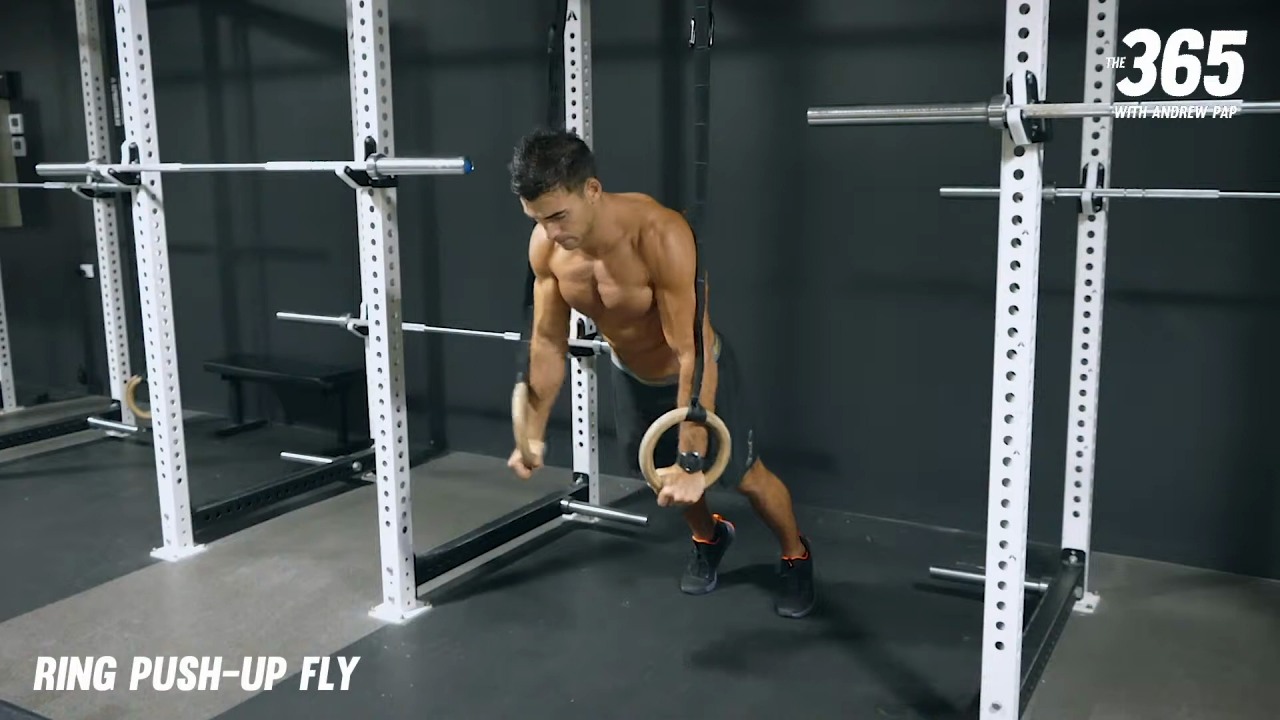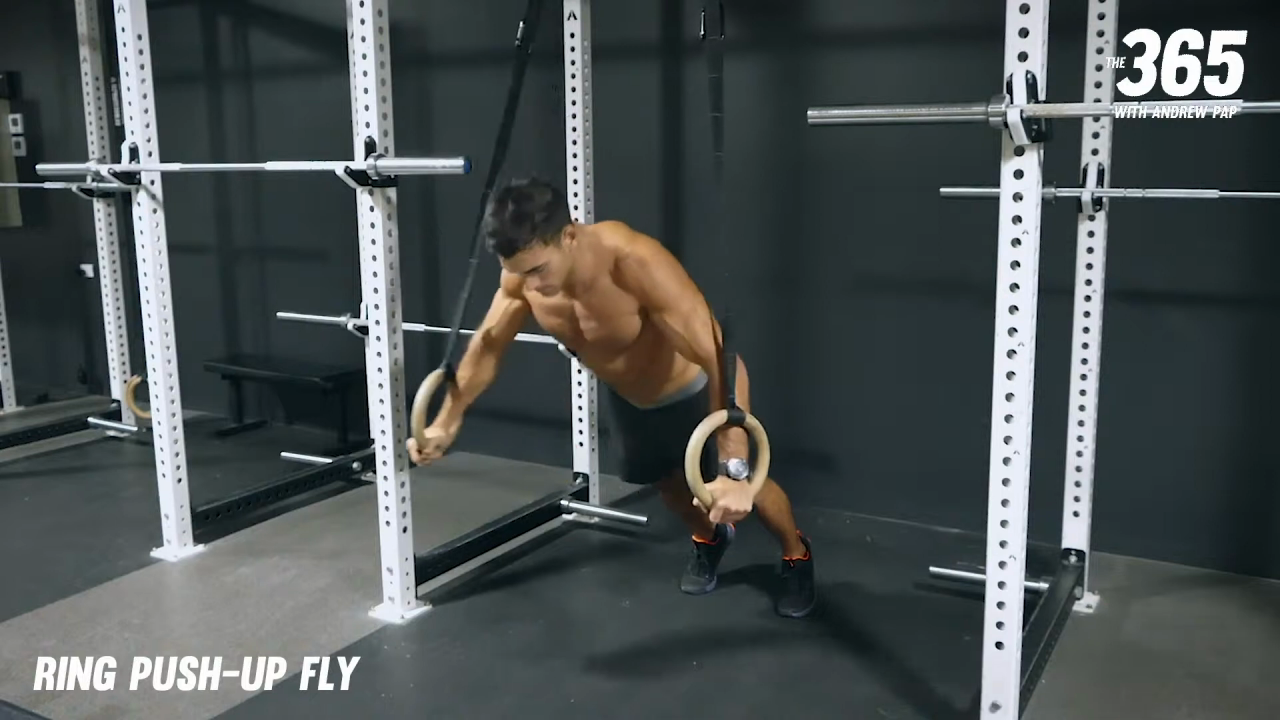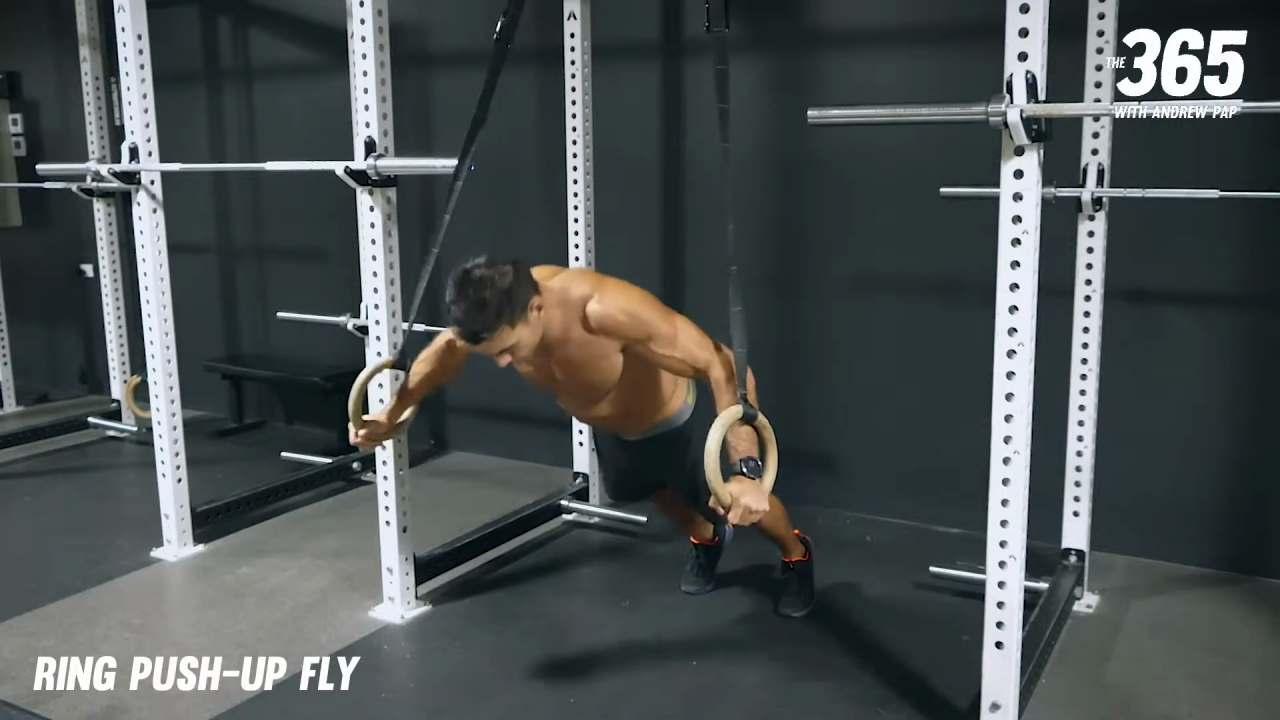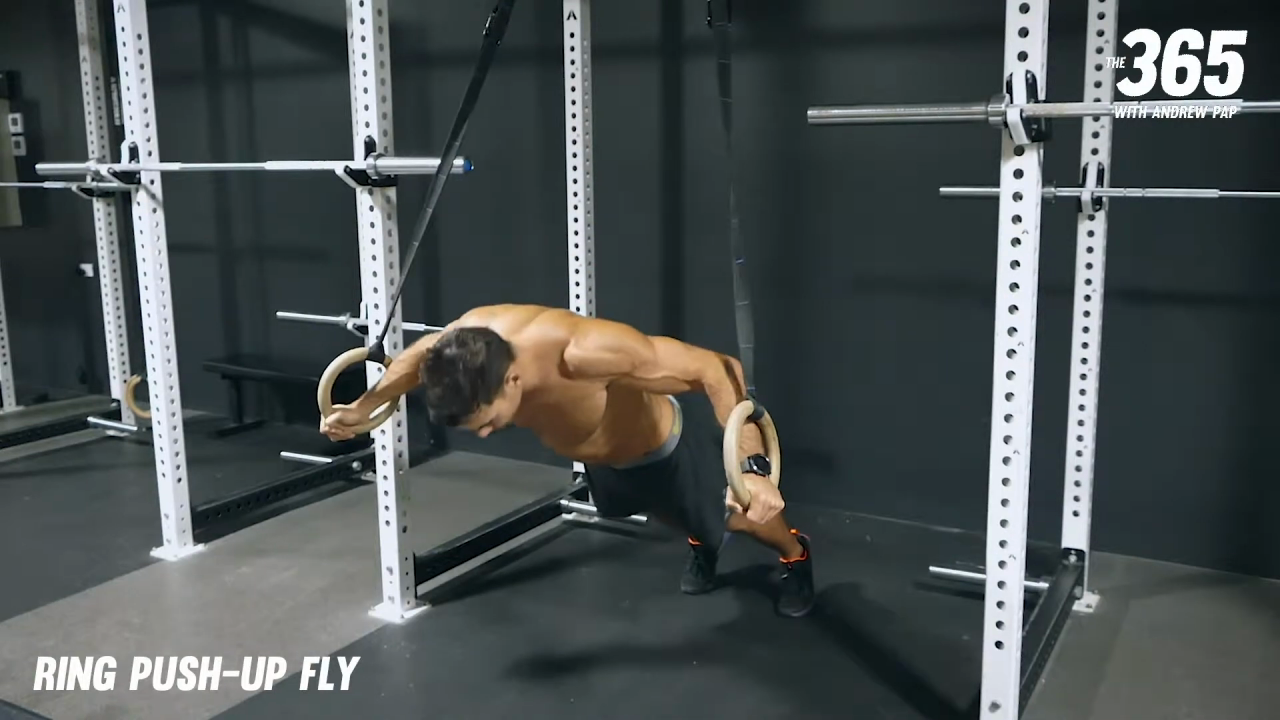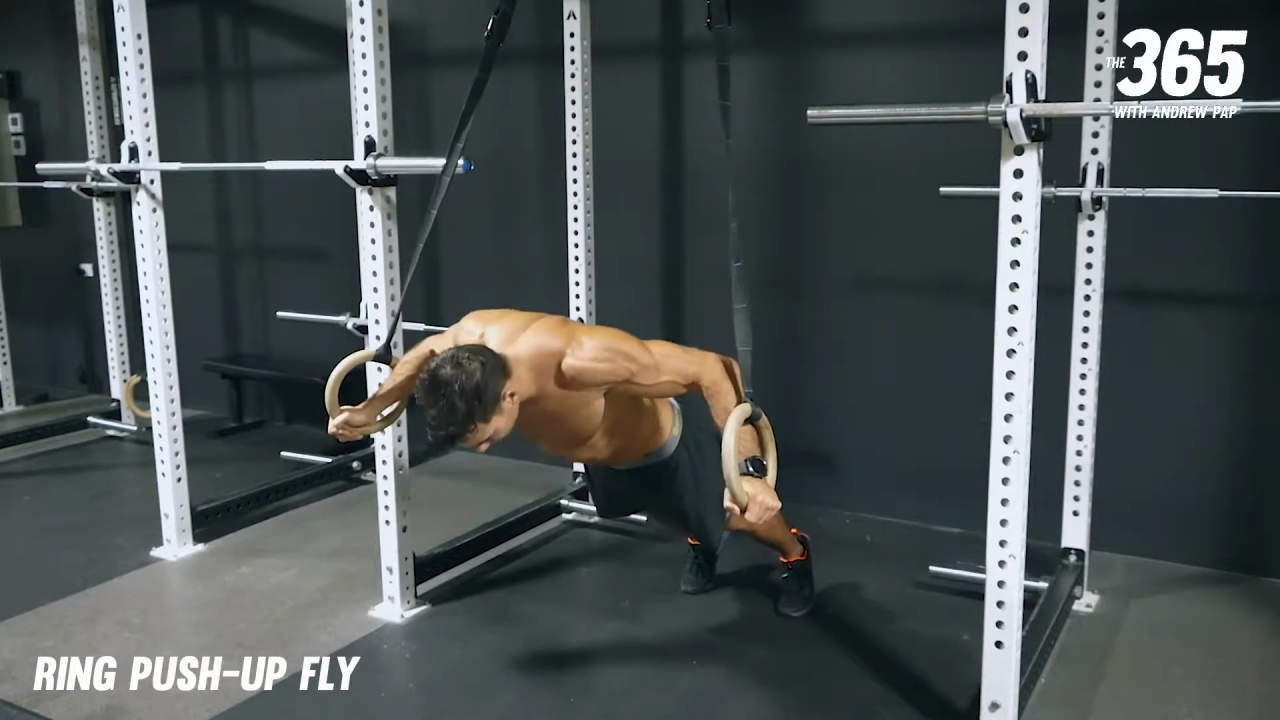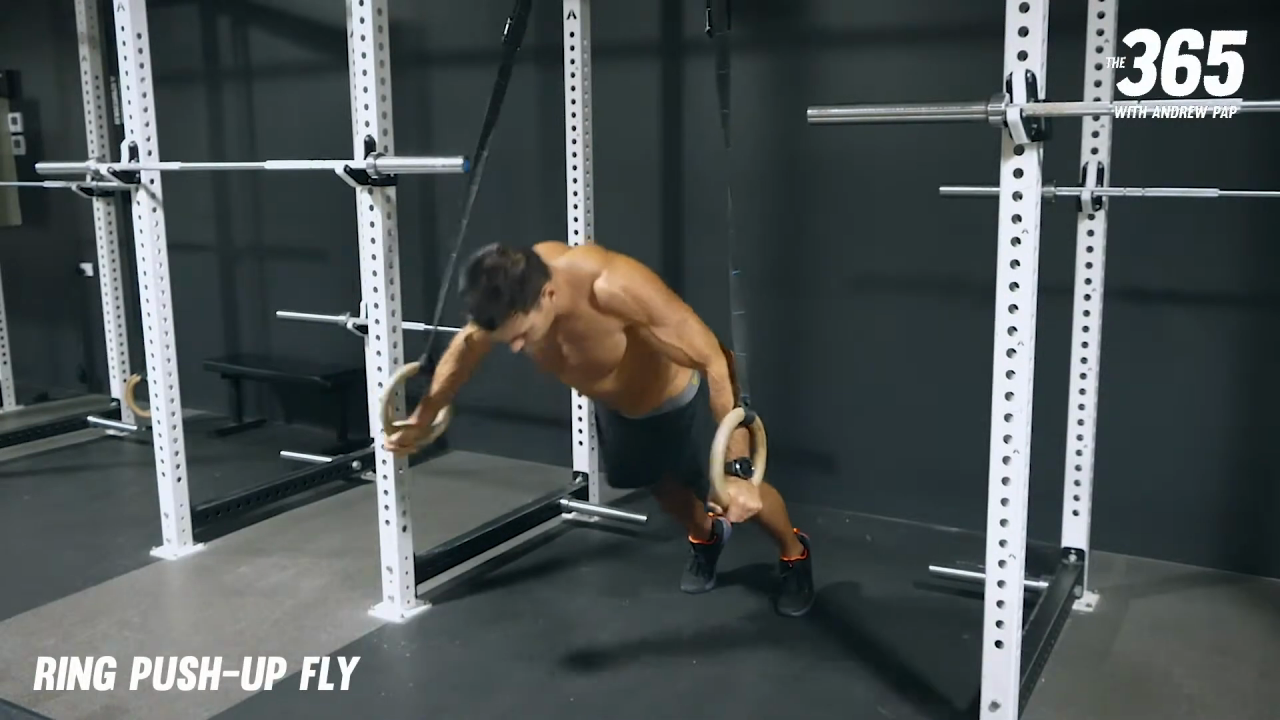
dt=0.4s
person 1, frame 1
left shoulder: (657, 235)
right shoulder: (545, 244)
left elbow: (690, 355)
right elbow: (547, 341)
left wrist: (693, 463)
right wrist: (533, 431)
left hip: (692, 374)
right hip: (631, 375)
left knee: (746, 474)
right knee: (663, 470)
left ankle: (796, 557)
right ankle: (708, 539)
person 1, frame 2
left shoulder: (635, 264)
right shoulder: (526, 267)
left elbow: (722, 361)
right elbow: (489, 341)
left wrist: (735, 469)
right wrist: (448, 418)
left hip: (688, 394)
right hip: (624, 397)
left knee: (743, 486)
right knee: (667, 482)
left ankle: (797, 556)
right ankle: (709, 537)
person 1, frame 3
left shoulder: (604, 309)
right shoulder: (500, 313)
left elbow: (722, 365)
right elbow: (444, 350)
left wrist: (746, 470)
right wrist: (391, 414)
left hip: (676, 421)
right hip: (612, 430)
left knee: (740, 503)
right knee: (659, 497)
left ankle: (796, 555)
right ankle: (706, 539)
person 1, frame 4
left shoulder: (579, 353)
right shoulder: (473, 334)
left elbow: (719, 369)
right elbow: (422, 353)
left wrist: (754, 468)
right wrist: (363, 408)
left hip: (662, 445)
right hip: (604, 457)
left knee: (731, 515)
right knee: (662, 512)
left ankle: (795, 555)
right ankle: (701, 541)
person 1, frame 5
left shoulder: (578, 360)
right shoulder: (471, 339)
left elbow: (716, 370)
right elbow: (424, 357)
left wrist: (749, 471)
right wrist: (370, 410)
left hip: (663, 446)
right hip: (603, 456)
left knee: (736, 513)
left ankle: (796, 554)
right ankle: (701, 543)
person 1, frame 6
left shoulder: (617, 287)
right shoulder: (509, 289)
left elbow: (716, 362)
right elbow: (466, 348)
left wrist: (735, 469)
right wrist: (424, 421)
left hip: (679, 404)
right hip: (614, 409)
left knee: (739, 493)
right knee: (664, 485)
left ankle: (794, 554)
right ankle: (705, 537)
